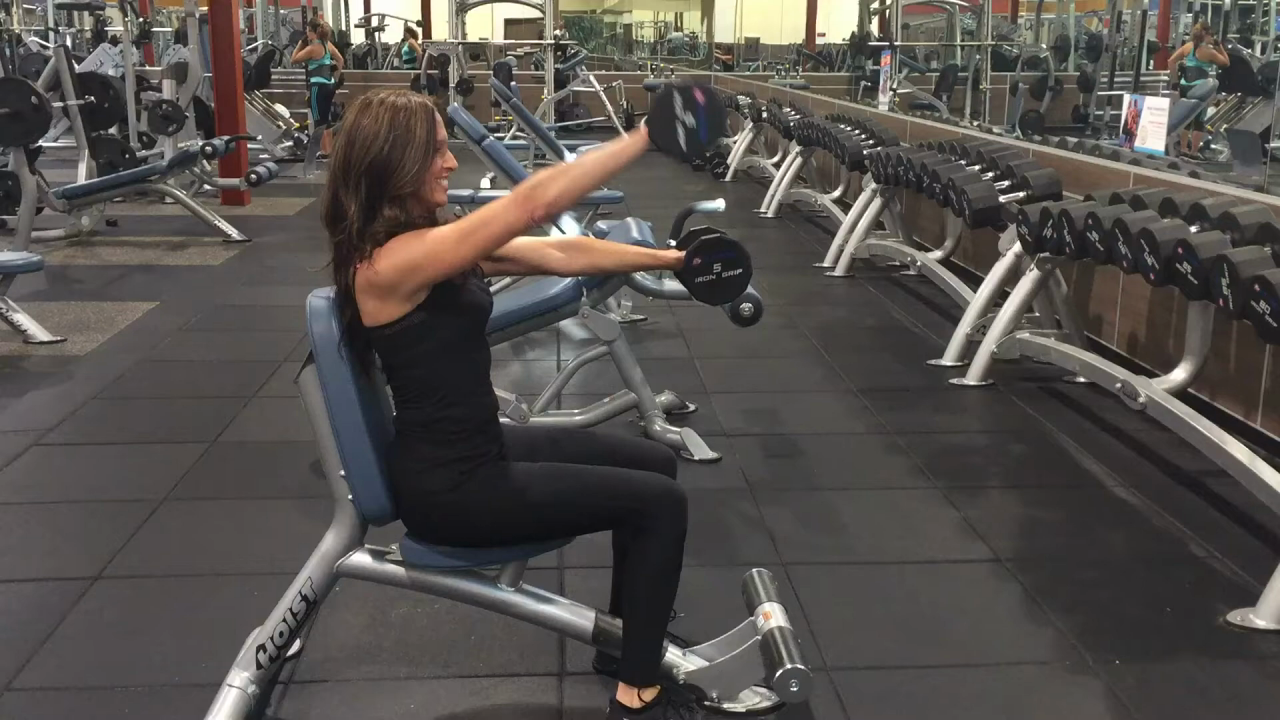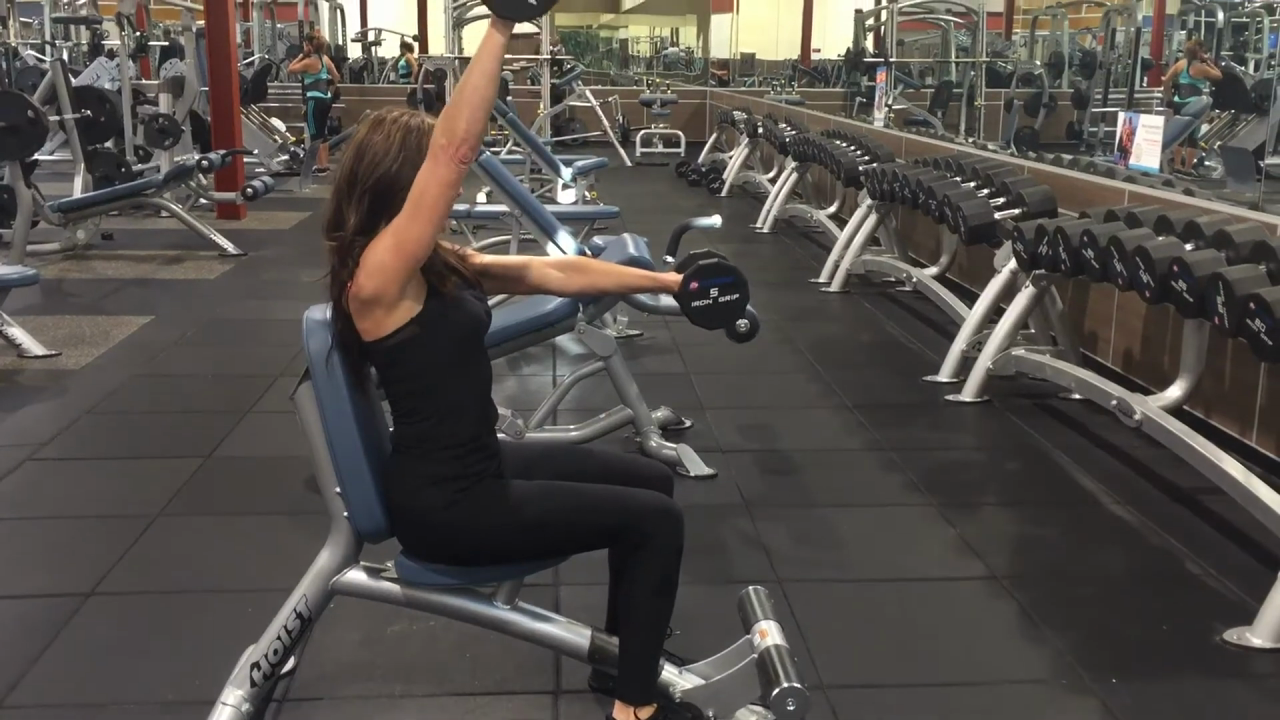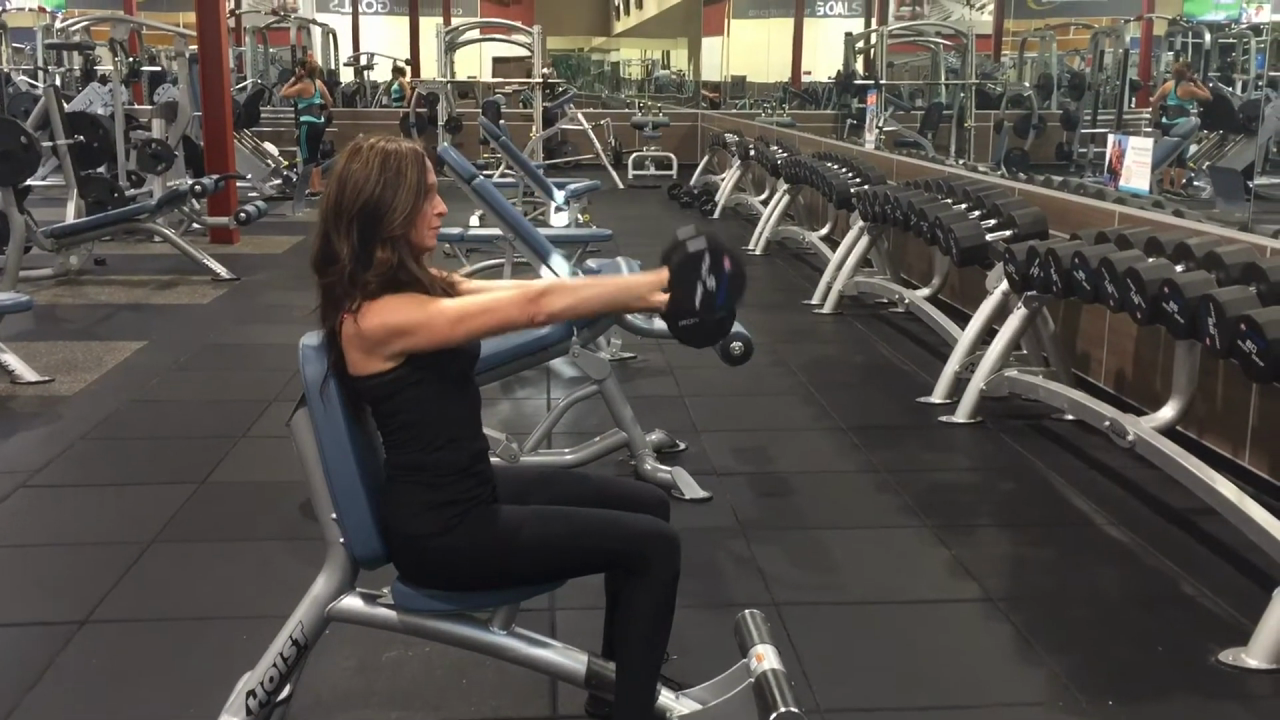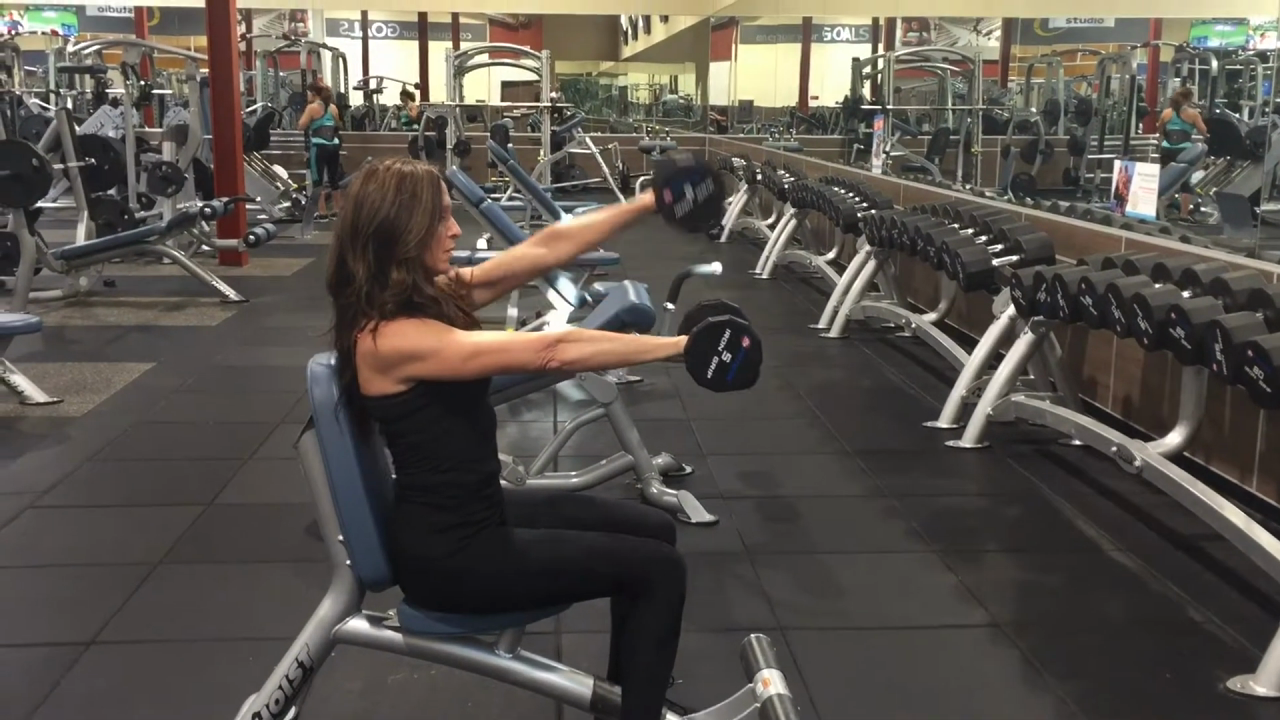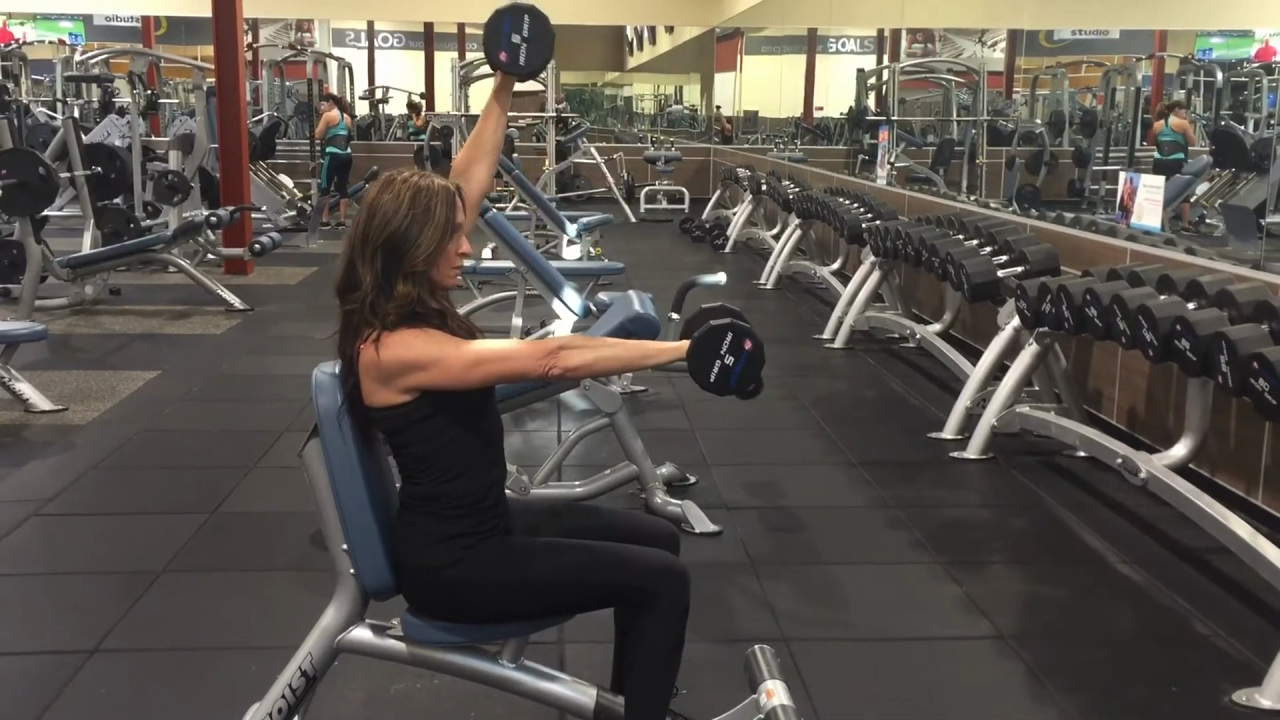
dt=1s
person 1, frame 1
left shoulder: (419, 244)
right shoulder: (389, 263)
left elbow: (555, 252)
right elbow: (532, 203)
left wrist: (669, 258)
right wrist: (641, 136)
left hip: (476, 449)
right hip: (447, 486)
left knee: (655, 465)
right knee: (661, 503)
left ankle: (629, 639)
person 1, frame 2
left shoulder: (433, 266)
right shoulder: (379, 274)
left elbow: (557, 272)
right elbow: (456, 152)
left wrist: (667, 281)
right wrist: (497, 33)
left hip: (475, 465)
right hip: (445, 504)
left knee: (652, 482)
right knee: (657, 521)
left ankle: (622, 654)
person 1, frame 3
left shoulder: (406, 283)
right shoulder: (377, 315)
left elbow: (533, 291)
right elbow: (533, 303)
left wrist: (653, 297)
right wrist: (661, 280)
left hip: (463, 482)
right hip: (436, 529)
left knee: (644, 506)
right knee: (649, 544)
person 1, frame 4
left shoulder: (431, 294)
right shoulder: (389, 338)
left elbow: (544, 250)
right elbow: (549, 350)
left wrist: (645, 203)
right wrist: (679, 345)
left hip: (476, 511)
right hip: (447, 551)
left knee: (653, 530)
right knee: (659, 569)
person 1, frame 5
left shoulder: (413, 309)
right shoulder: (393, 348)
left elbow: (471, 184)
right elbow: (550, 359)
left wrist: (501, 94)
right wrist: (683, 349)
left hip: (482, 521)
right hip: (452, 561)
left knee: (656, 540)
right knee: (663, 580)
